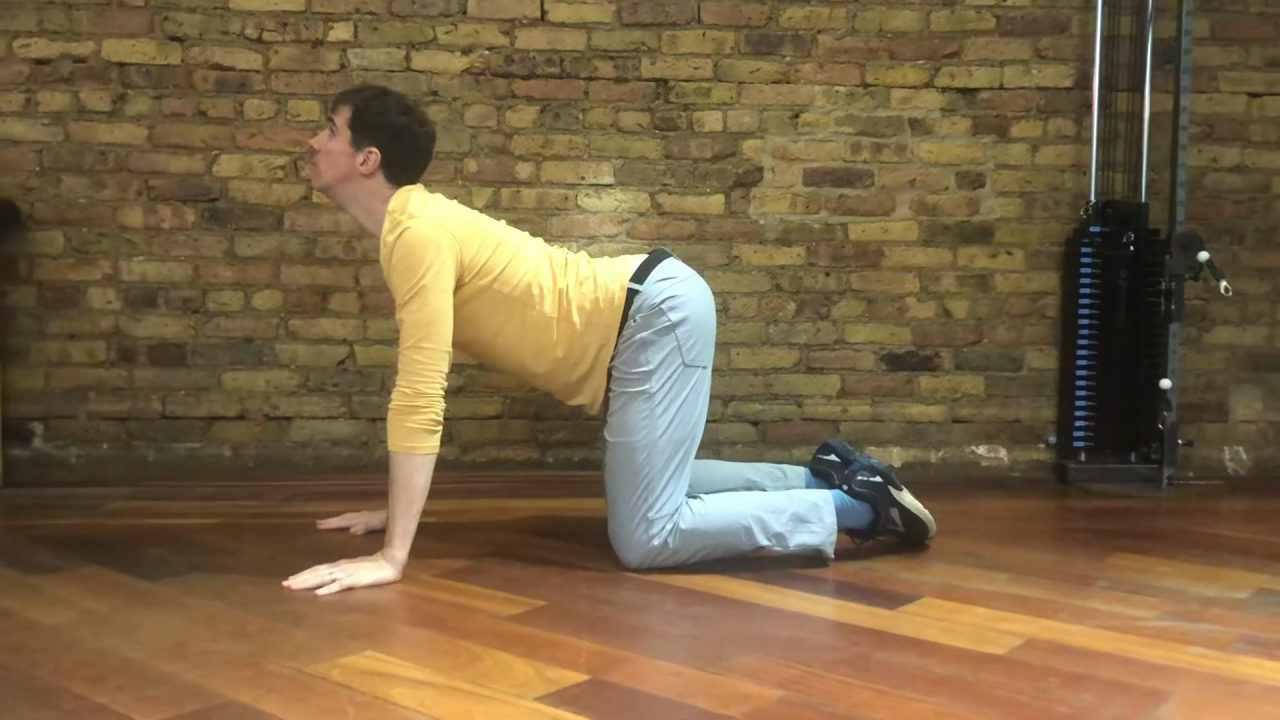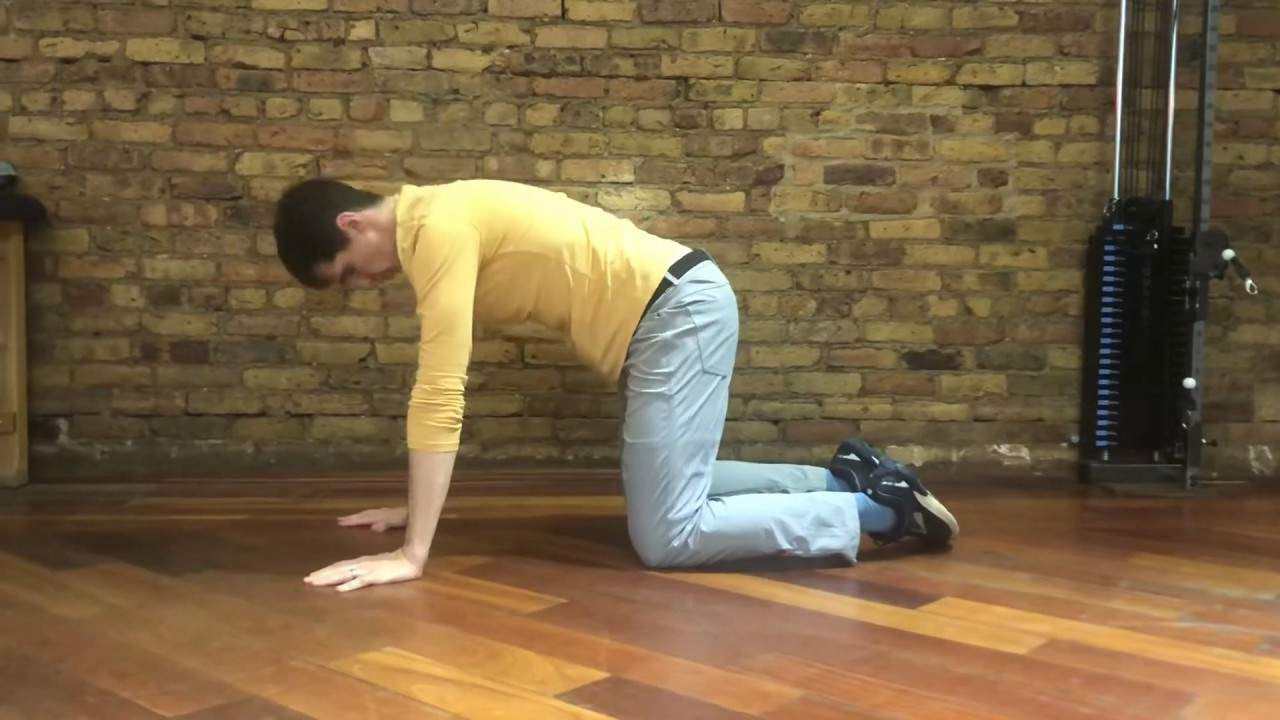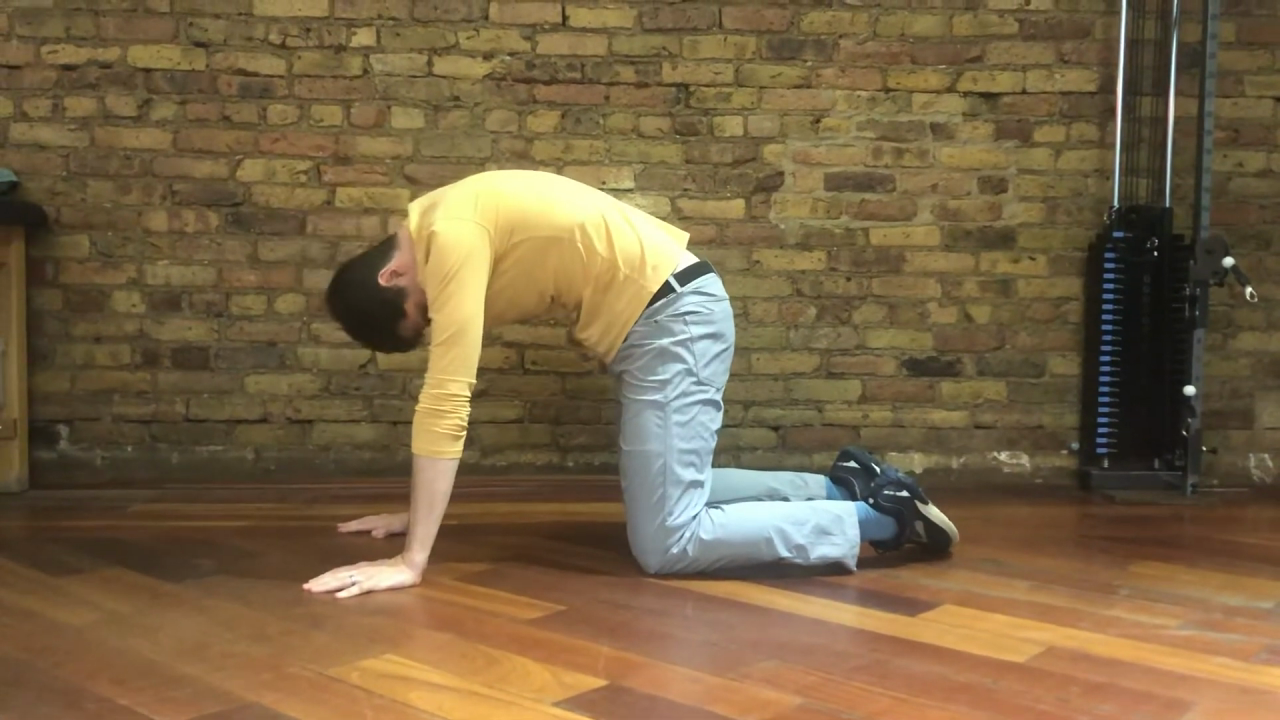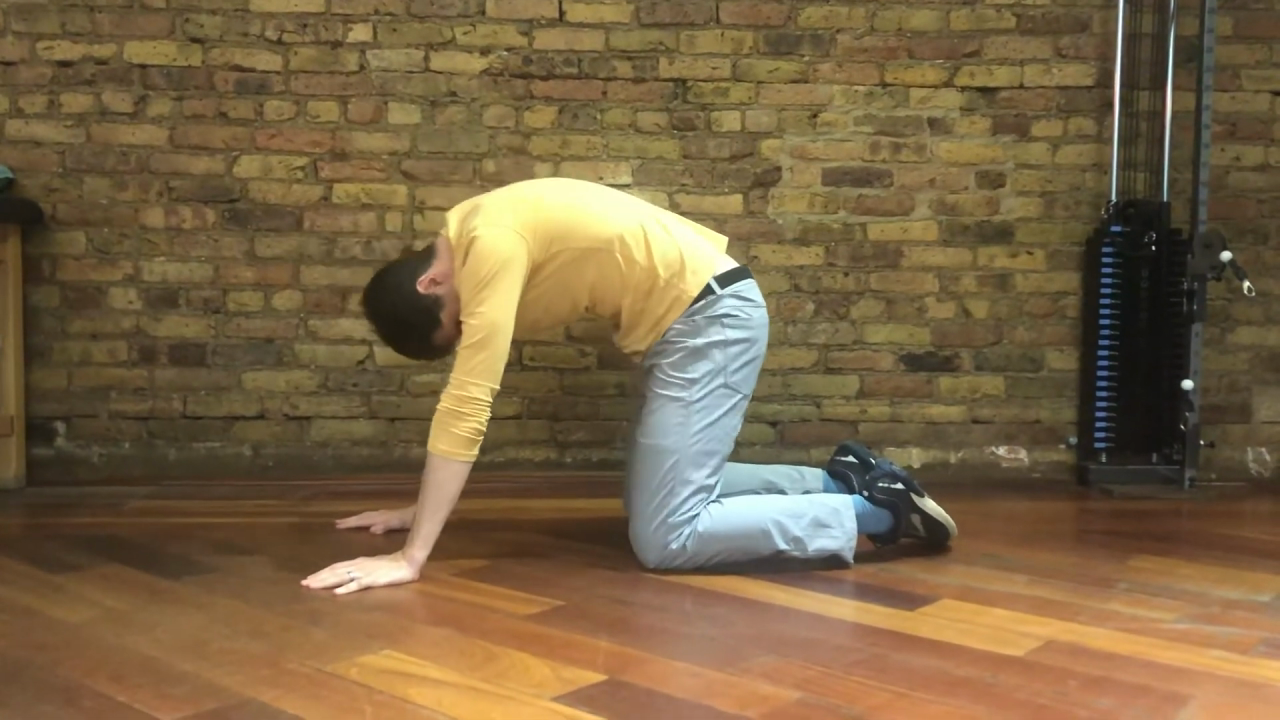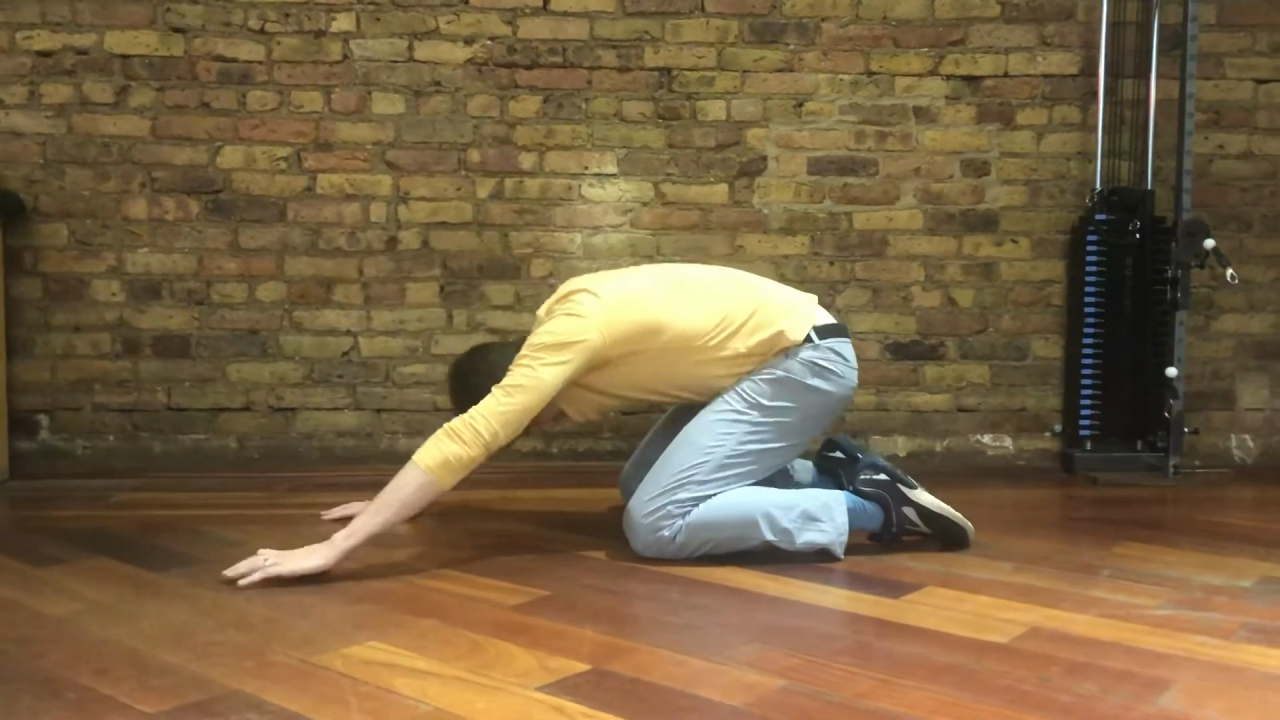
dt=1s
person 1, frame 1
left shoulder: (416, 233)
right shoulder: (412, 225)
left elbow: (418, 396)
right elbow: (417, 385)
left wrist: (391, 555)
right wrist: (394, 509)
left hip: (657, 310)
right hip: (648, 311)
left knee: (645, 539)
right knee: (649, 486)
left ankle: (853, 506)
right ankle: (820, 476)
person 1, frame 2
left shoulder: (436, 228)
right shoulder: (435, 219)
left elbow: (439, 390)
right elbow: (440, 383)
left wrist: (412, 552)
right wrist: (415, 506)
left hip: (679, 309)
right hip: (669, 309)
left knee: (665, 537)
right knee: (668, 488)
left ankle: (873, 510)
right ankle: (842, 478)
person 1, frame 3
left shoulder: (449, 237)
right shoulder: (445, 230)
left elbow: (446, 396)
right elbow: (446, 392)
left wrist: (411, 560)
right wrist: (417, 511)
left hip: (673, 314)
right hip: (659, 315)
left knee: (665, 545)
right knee: (667, 489)
left ankle: (875, 517)
right ankle: (840, 487)
person 1, frame 4
left shoulder: (488, 245)
right shoulder: (475, 240)
left elbow: (467, 402)
right elbow: (467, 396)
left wrist: (410, 556)
right wrist: (418, 508)
left hip: (711, 313)
right hip: (688, 316)
left knee: (665, 539)
right knee: (663, 490)
left ankle: (873, 511)
right ankle: (837, 481)
person 1, frame 5
left shoulder: (574, 328)
right shoulder: (566, 327)
left elbow: (470, 438)
right elbow: (476, 432)
left wrist: (331, 550)
right wrist: (384, 506)
left hip: (809, 360)
right hip: (772, 357)
left knee: (655, 522)
right knee: (642, 486)
left ankle: (868, 508)
right ankle: (829, 472)
